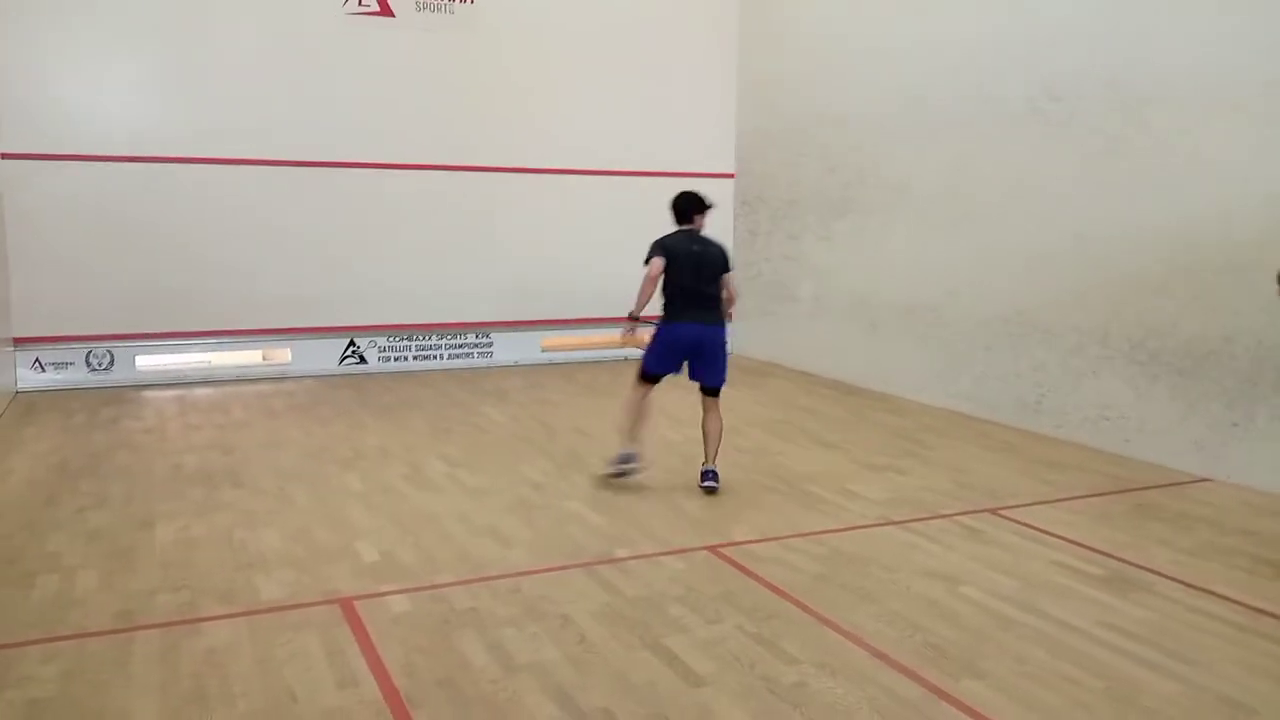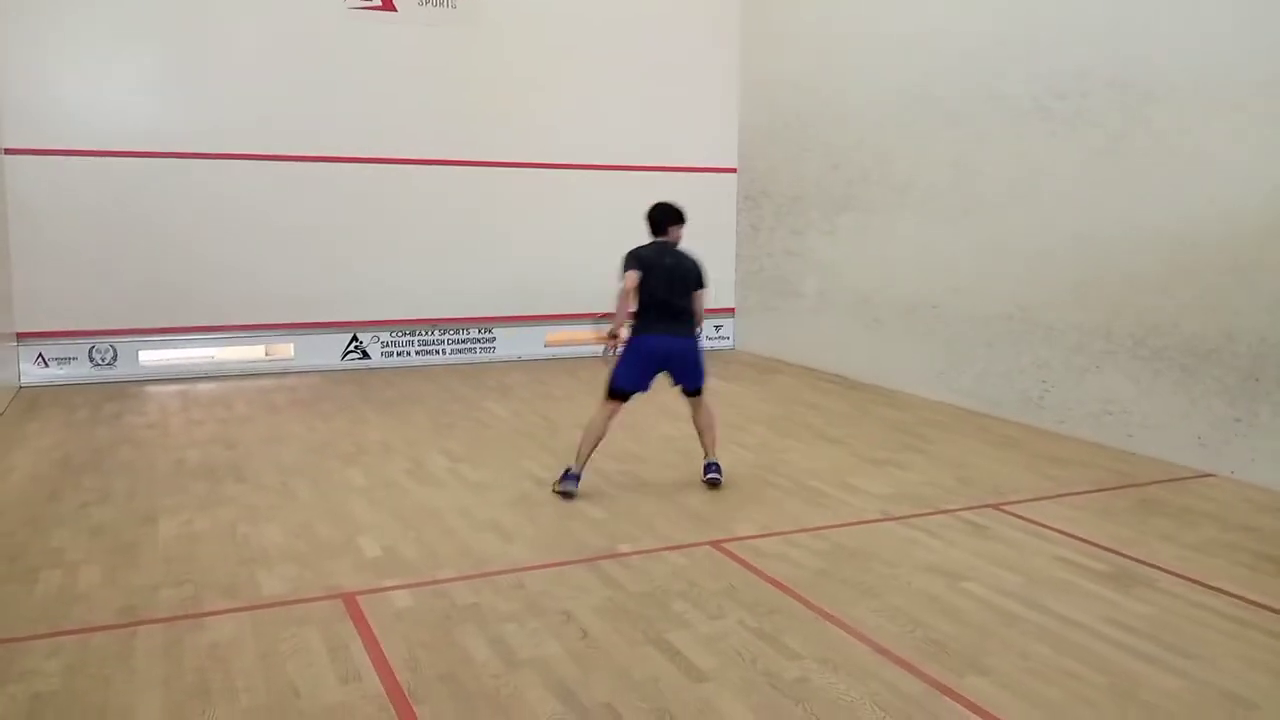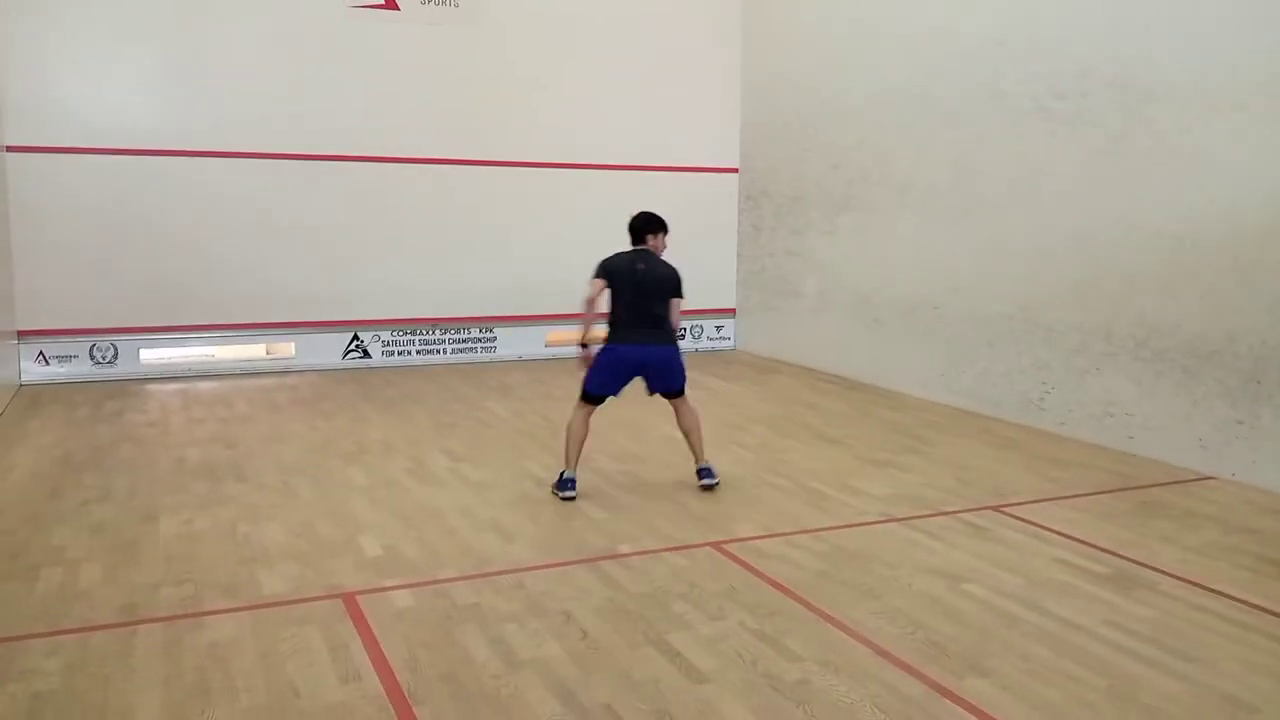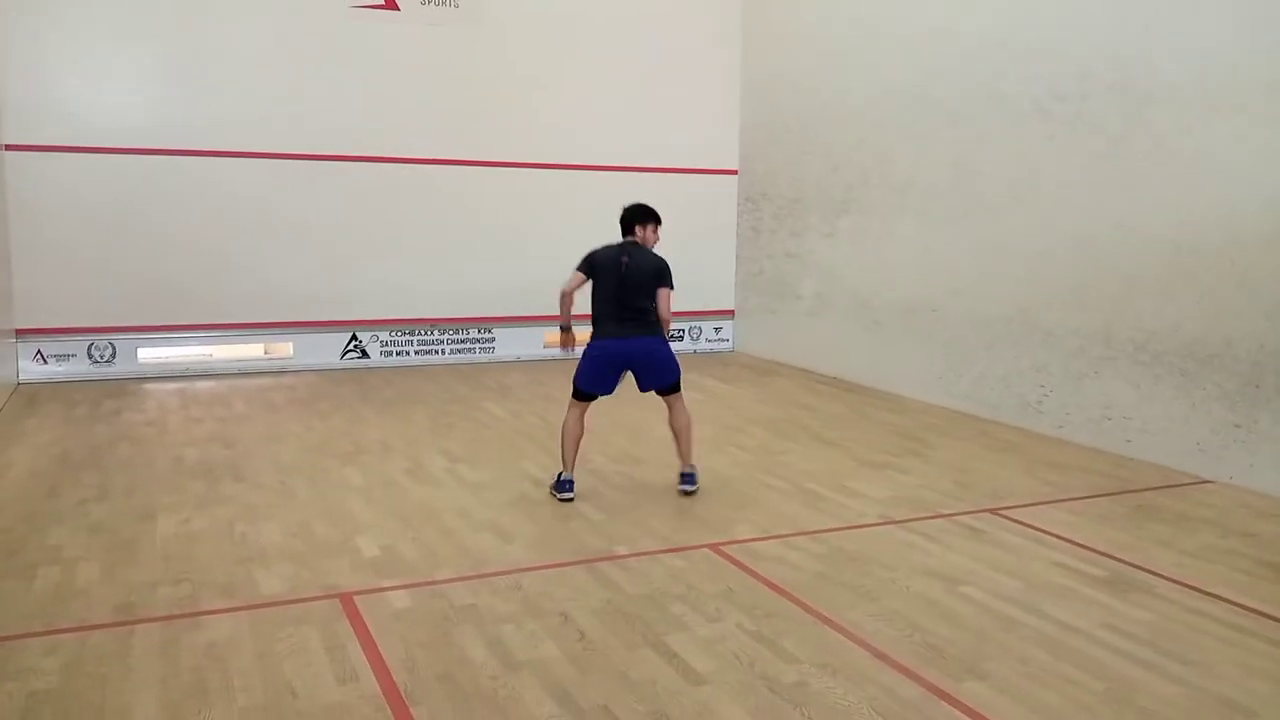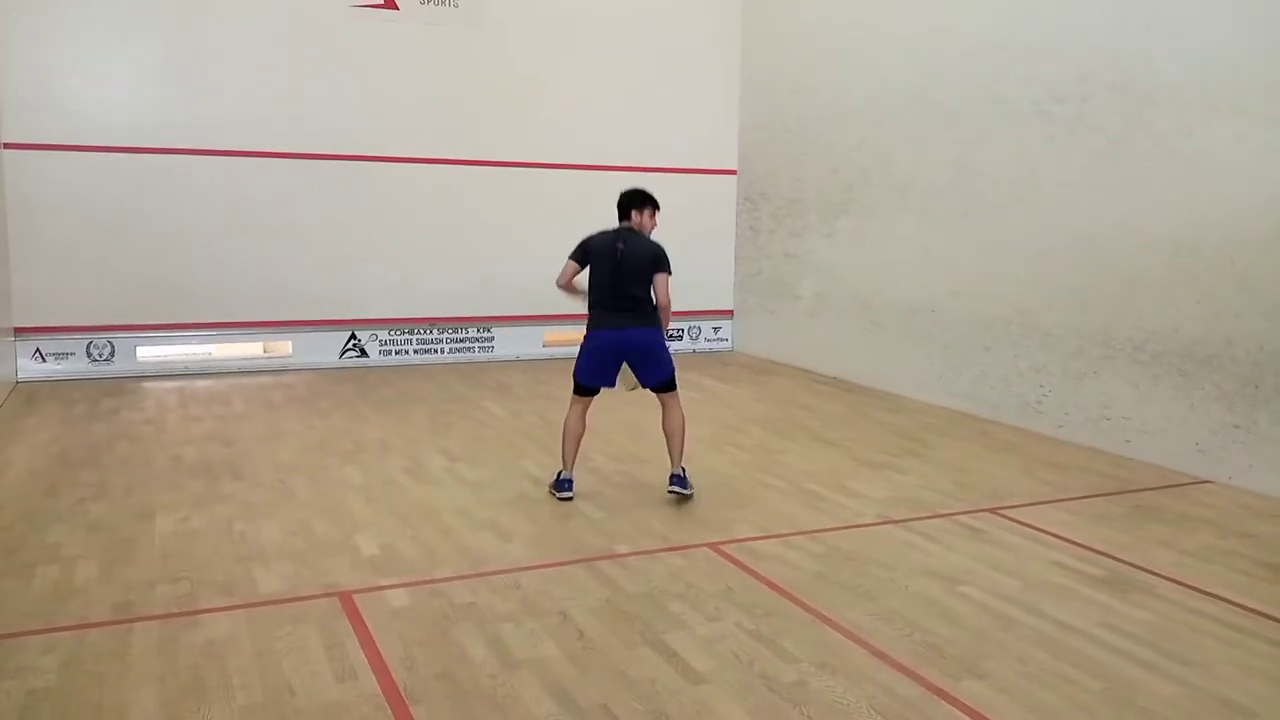
dt=0.1s
person 1, frame 1
left shoulder: (664, 245)
right shoulder: (717, 250)
left elbow: (652, 275)
right elbow: (731, 296)
left wrist: (634, 315)
left hip: (676, 329)
right hip: (712, 332)
left knee: (642, 388)
right knee: (710, 405)
left ankle: (629, 453)
right ankle: (709, 470)
person 1, frame 2
left shoulder: (638, 256)
right shoulder: (691, 264)
left elbow: (628, 289)
right elbow: (699, 312)
left wrist: (614, 331)
left hip: (646, 342)
right hip: (685, 343)
left knee: (608, 409)
right knee: (698, 401)
left ankle: (574, 474)
right ankle: (712, 464)
person 1, frame 3
left shoulder: (612, 263)
right shoulder: (669, 272)
left elbow: (590, 299)
right elbow: (674, 322)
left wrist: (585, 345)
left hip: (620, 348)
right hip: (662, 348)
left knee: (583, 410)
right knee: (681, 403)
left ankle: (569, 478)
right ankle: (703, 469)
person 1, frame 4
left shoulder: (597, 257)
right shoulder: (658, 264)
left elbow: (567, 290)
right elbow: (664, 315)
left wrist: (565, 328)
right wrist: (656, 343)
left hip: (605, 343)
right hip: (649, 342)
left knee: (576, 408)
right knee: (675, 401)
left ankle: (566, 480)
right ankle: (687, 473)
person 1, frame 5
left shoulder: (593, 243)
right shoulder: (653, 251)
left elbow: (563, 281)
right elbow: (663, 301)
left wrist: (585, 294)
right wrist: (661, 335)
left hip: (602, 333)
right hip: (645, 334)
left knee: (578, 404)
right knee: (671, 401)
left ankle: (565, 479)
right ankle: (677, 474)
